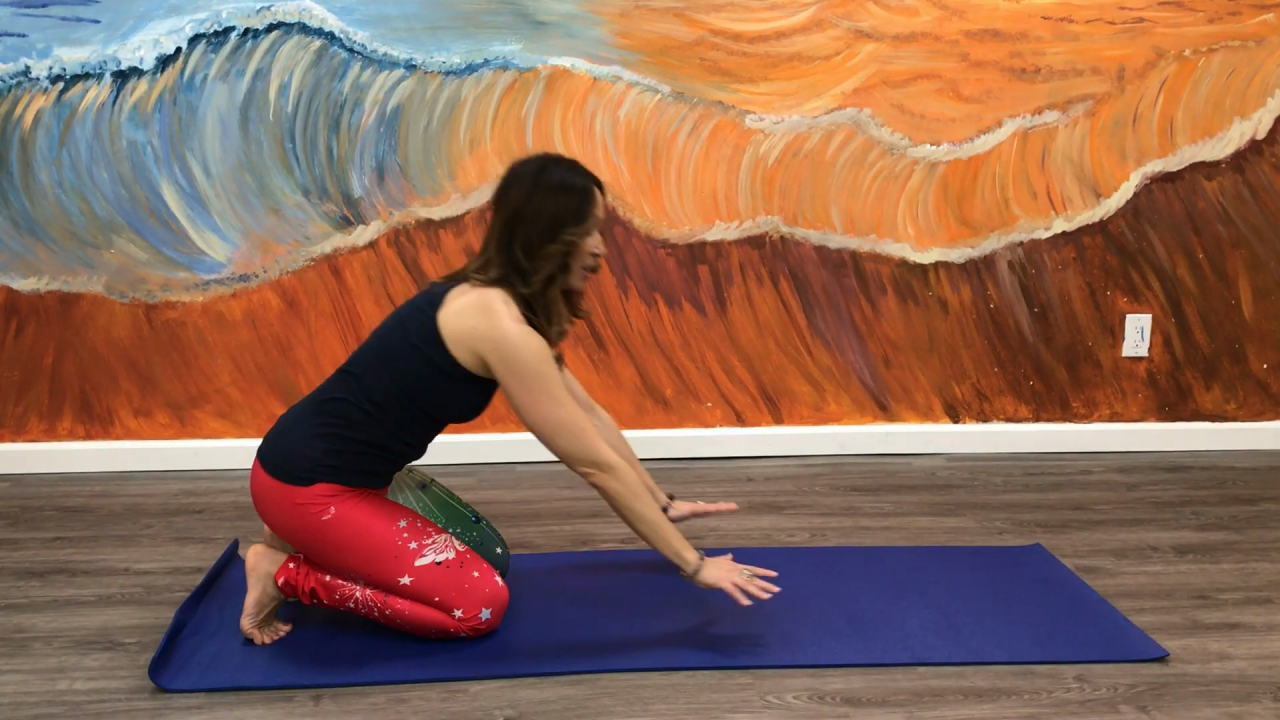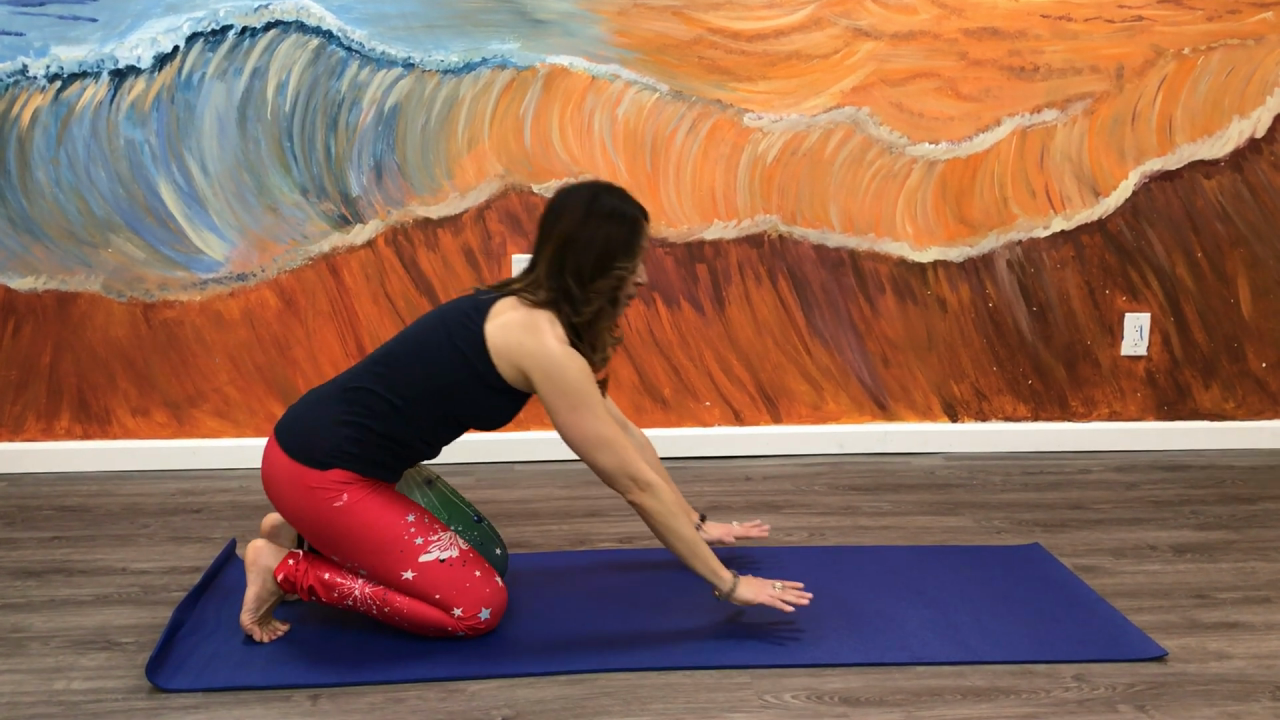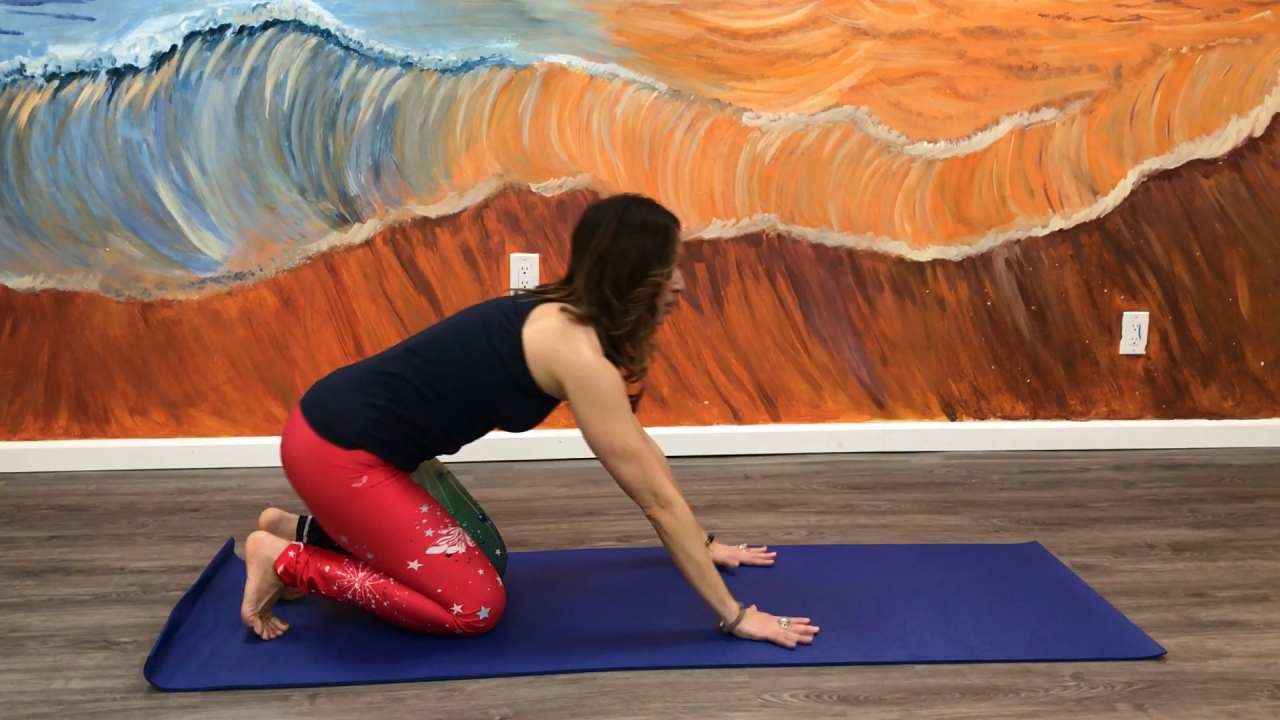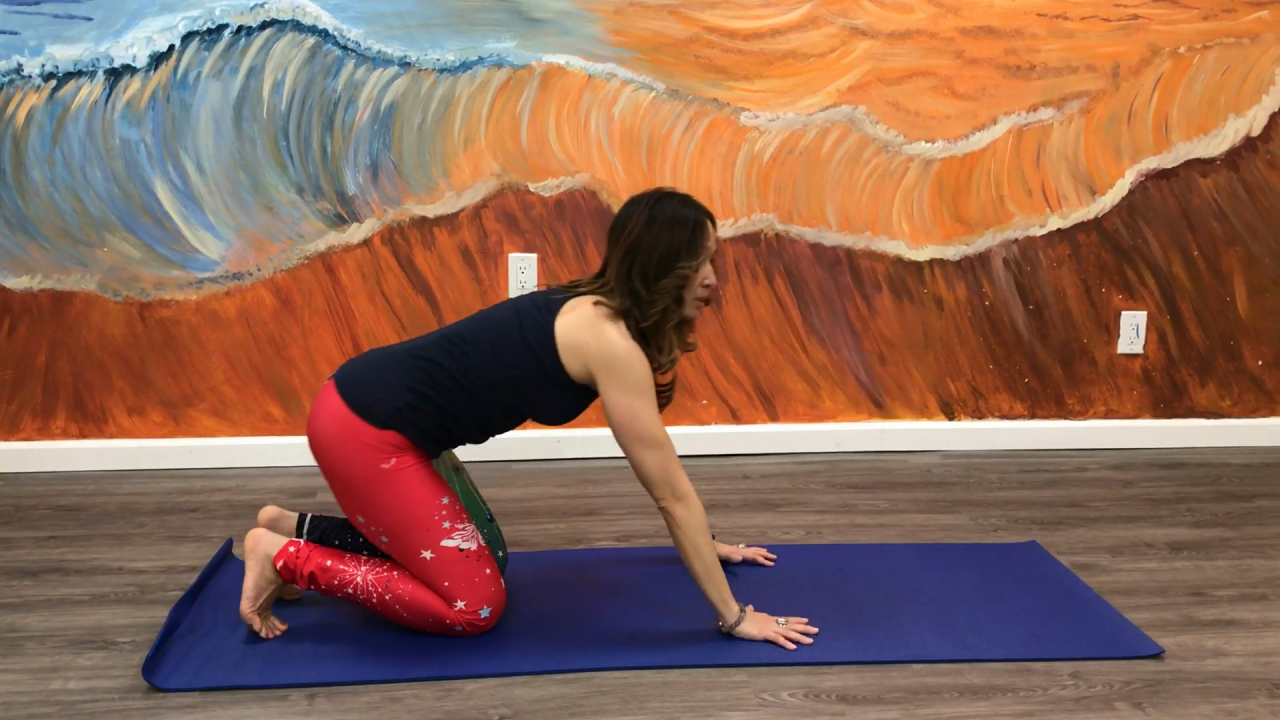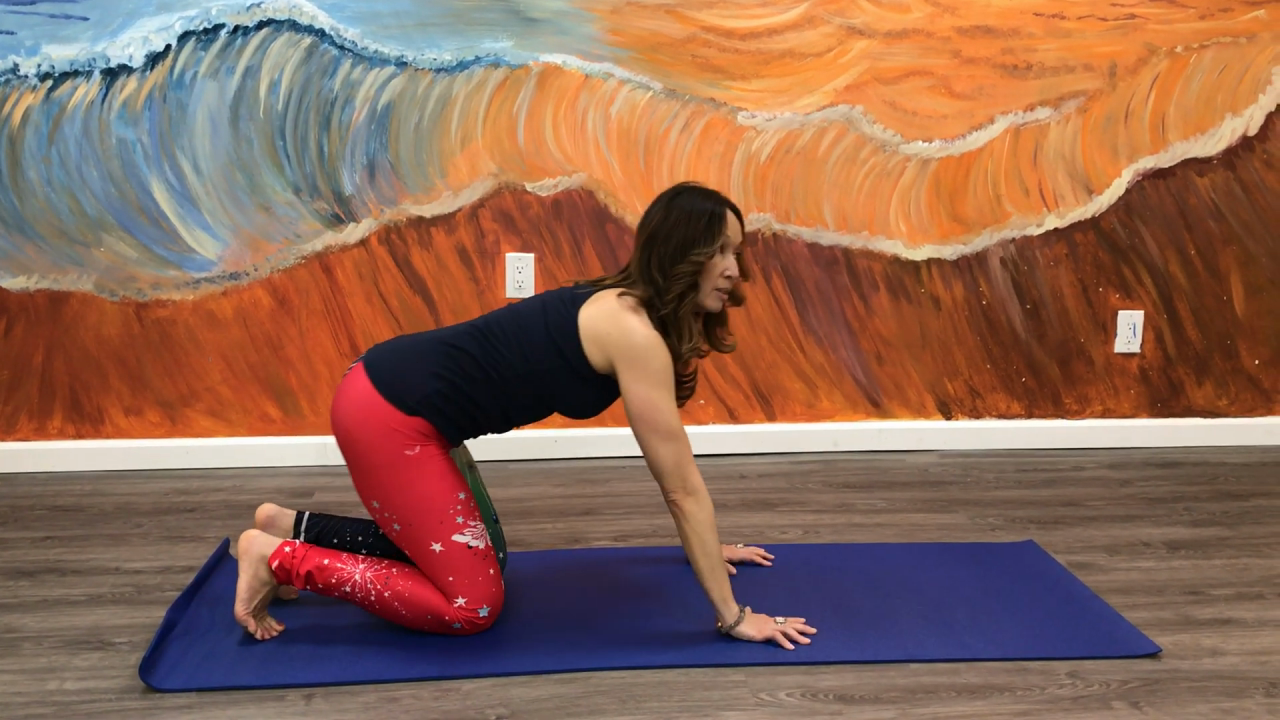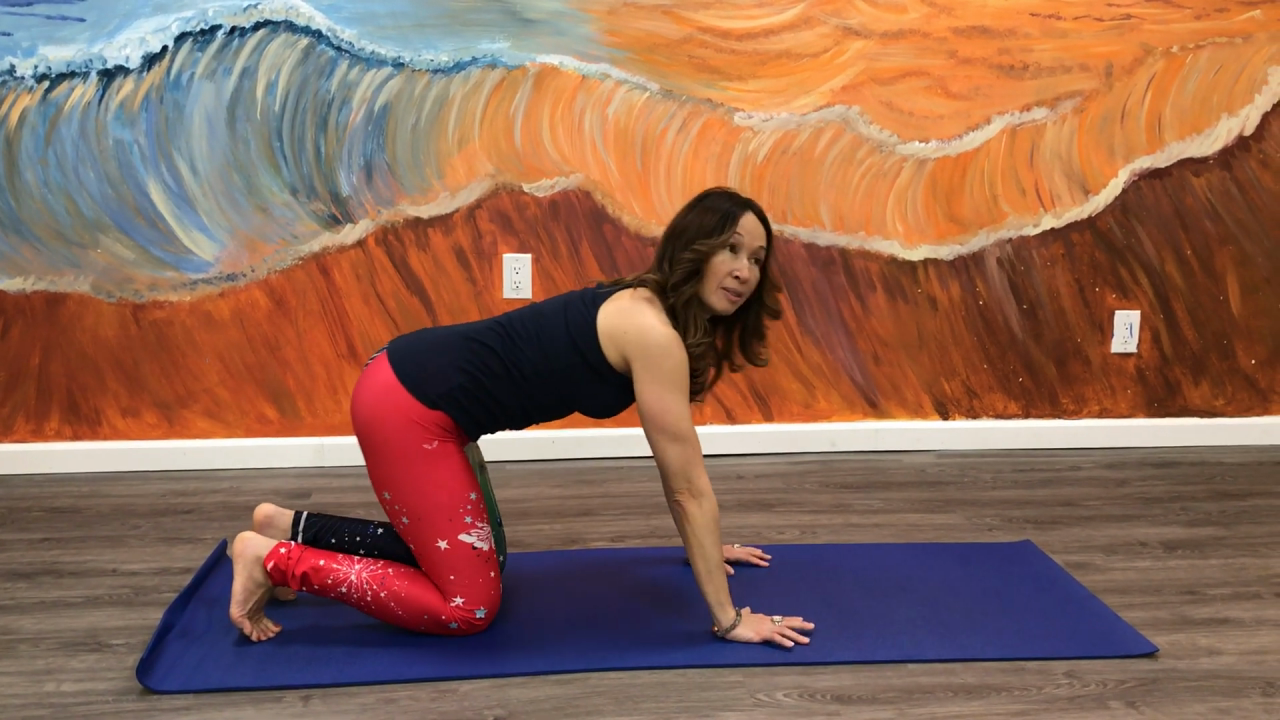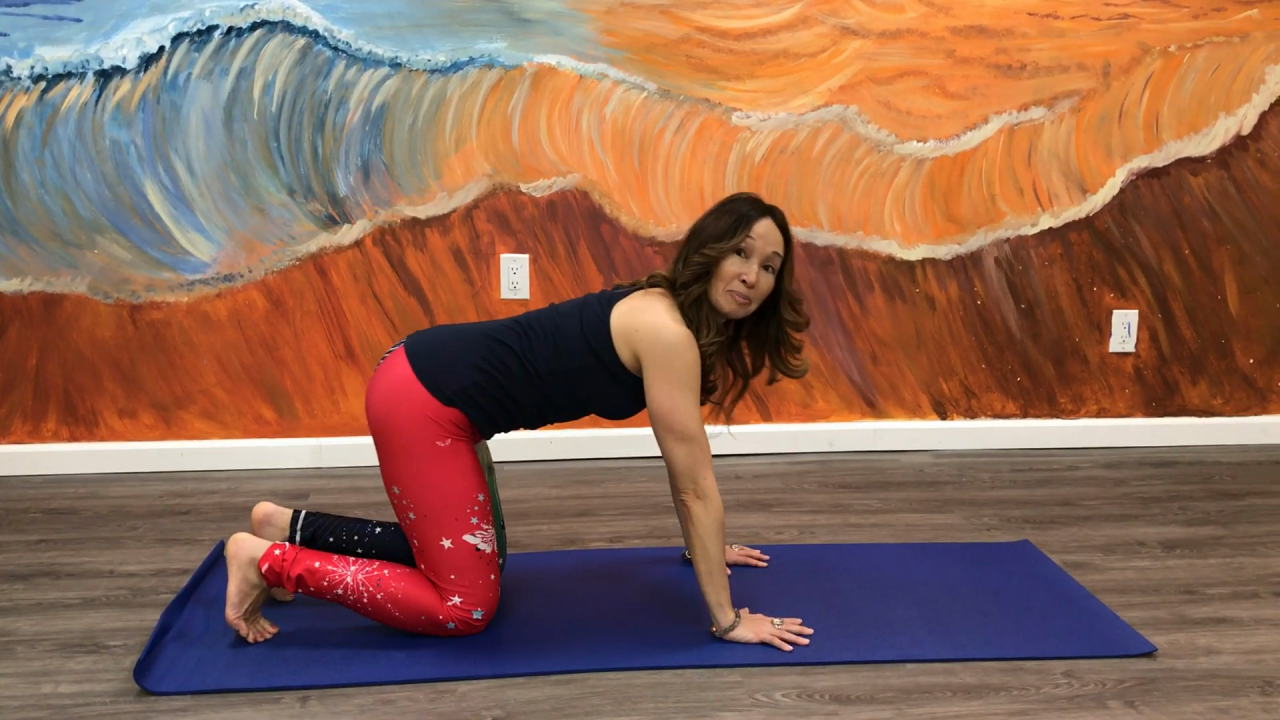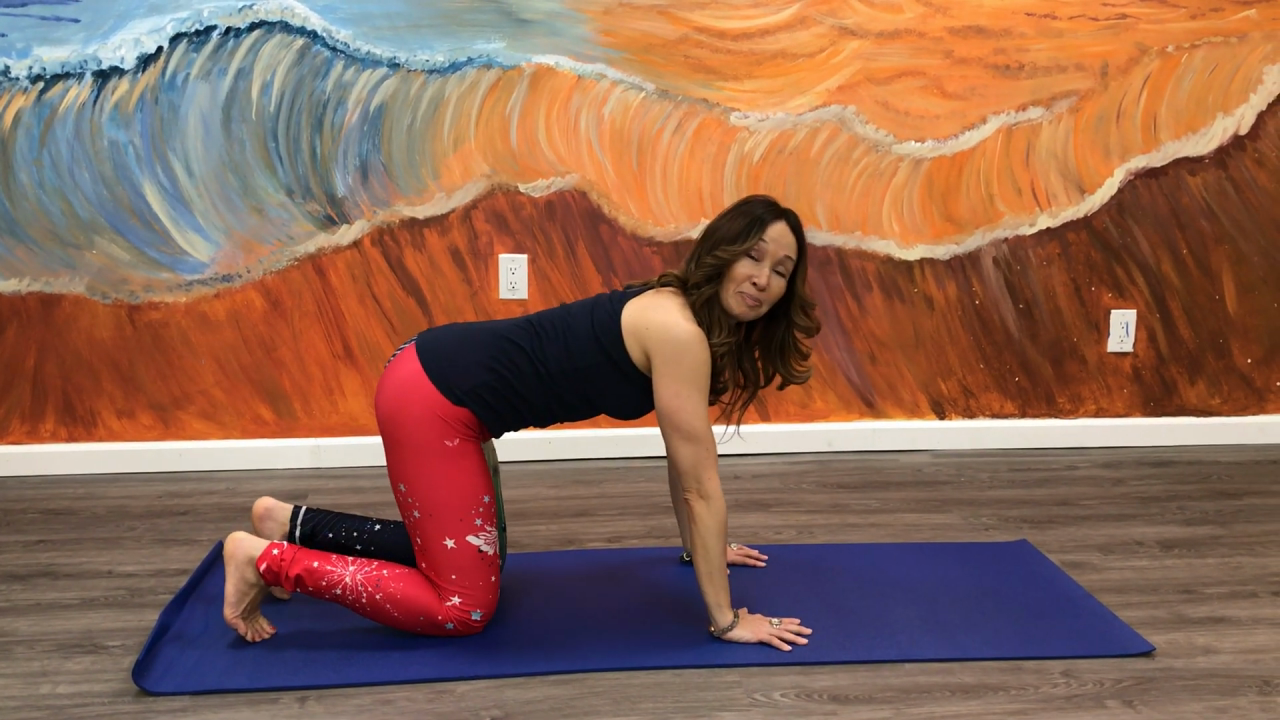
dt=0.2s
person 1, frame 1
left shoulder: (492, 299)
right shoulder: (499, 326)
left elbow: (588, 414)
right elbow: (597, 465)
left wrist: (662, 503)
right wrist: (694, 565)
left hip: (327, 468)
right hip: (309, 481)
left knee: (475, 553)
right knee: (478, 603)
left ankle: (300, 540)
right ankle: (287, 573)
person 1, frame 2
left shoulder: (529, 313)
right shoulder: (542, 344)
left elbow: (622, 431)
right elbow: (636, 482)
left wrist: (696, 524)
right wrist: (729, 584)
left hip: (334, 451)
right hip: (319, 467)
left knee: (475, 557)
right knee: (477, 605)
left ankle: (302, 532)
right ankle: (284, 568)
person 1, frame 3
left shoulder: (564, 320)
right shoulder: (576, 351)
left elbow: (641, 450)
right elbow: (657, 497)
left wrist: (701, 544)
right wrist: (733, 615)
left hip: (350, 429)
right hip: (336, 448)
left knee: (473, 558)
right knee: (474, 605)
left ankle: (298, 530)
right ankle: (287, 562)
person 1, frame 4
left shoulder: (600, 316)
right shoulder: (611, 342)
left elbow: (664, 474)
right elbow: (672, 490)
left wrist: (705, 546)
right wrist: (734, 615)
left hip: (373, 411)
right hip: (365, 427)
left knee: (470, 558)
right knee: (474, 604)
left ankle: (296, 528)
right ankle: (285, 558)
person 1, frame 5
left shoulder: (632, 311)
right shoulder: (635, 333)
left elbow: (673, 471)
right elbow: (682, 484)
left wrist: (705, 546)
right wrist: (732, 616)
left hip: (396, 397)
right hip: (389, 412)
left knee: (466, 559)
right knee: (472, 604)
left ankle: (295, 528)
right ankle: (278, 558)
person 1, frame 6
left shoulder: (666, 314)
right shoulder: (654, 332)
left elbow: (677, 467)
right elbow: (690, 485)
left wrist: (703, 547)
right wrist: (728, 618)
left hip: (416, 391)
right hip: (407, 404)
left knee: (465, 556)
right knee: (468, 605)
left ankle: (295, 529)
right ankle: (273, 559)
person 1, frame 7
left shoulder: (687, 319)
right shoulder: (668, 332)
left elbow: (682, 469)
right elbow: (697, 487)
left wrist: (703, 550)
right wrist: (727, 619)
left hip: (430, 386)
right hip: (422, 400)
left knee: (467, 559)
right knee: (465, 606)
left ankle: (294, 529)
right ankle: (266, 560)
person 1, frame 8
left shoulder: (689, 317)
right shoulder: (679, 332)
left elbow: (682, 464)
right elbow: (702, 486)
left wrist: (700, 548)
right wrist: (726, 619)
left hip: (437, 384)
right hip: (430, 398)
left knee: (462, 557)
right knee: (463, 606)
left ankle: (292, 524)
right ankle: (263, 558)
